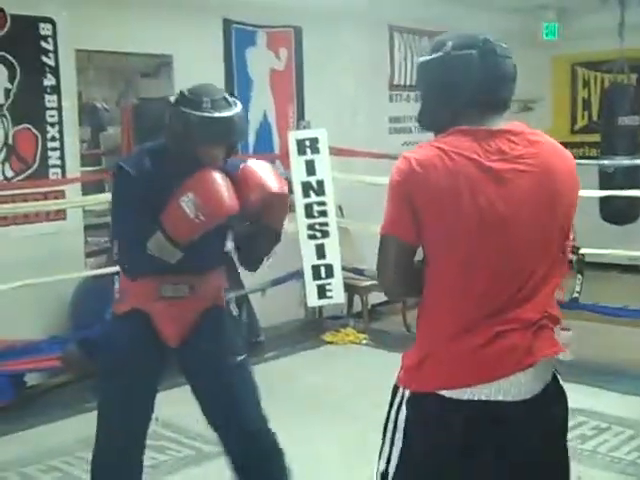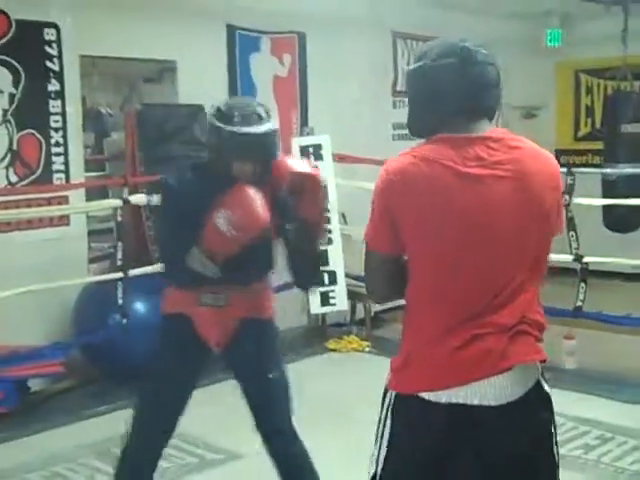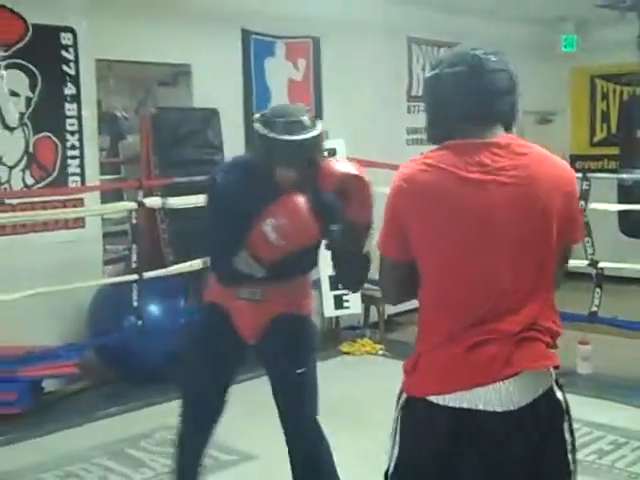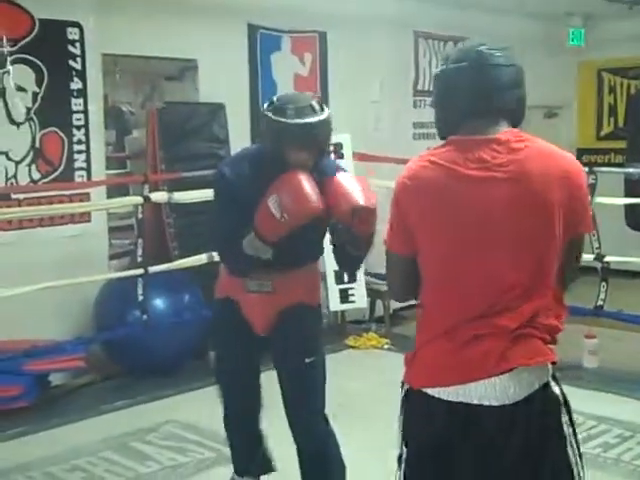
dt=0.2s
person 1, frame 1
left shoulder: (421, 168)
right shoulder: (559, 161)
left elbow: (393, 283)
right elbow: (542, 262)
left hip: (443, 385)
right hip: (532, 379)
person 1, frame 2
left shoulder: (402, 175)
right shoulder: (542, 168)
left elbow: (380, 287)
right elbow: (530, 268)
left hip: (428, 388)
right hip: (517, 383)
person 1, frame 3
left shoulder: (413, 181)
right shoulder: (555, 175)
left elbow: (393, 290)
right elbow: (551, 275)
left hip: (437, 391)
right hip: (527, 389)
person 1, frame 4
left shoulder: (416, 178)
right shoulder: (561, 170)
left elbow: (400, 287)
right elbow: (565, 276)
left hip: (436, 384)
right hip: (524, 384)
person 2, frame 1
left shoulder: (236, 176)
right shoulder: (137, 173)
left elbow: (250, 259)
right elbow: (133, 264)
left wrist: (268, 225)
right wrist: (178, 228)
left hip: (206, 304)
right hip: (143, 308)
left knee: (245, 423)
right knee: (119, 429)
person 2, frame 2
left shoulder: (282, 190)
right shoulder: (182, 185)
left elbow: (304, 278)
right elbow: (178, 274)
left wrist: (309, 224)
right wrist: (216, 245)
left hip: (250, 313)
right hip: (188, 311)
left knee: (277, 426)
right knee: (152, 423)
person 2, frame 3
left shoulder: (325, 190)
right shoulder: (227, 182)
left elbow: (351, 279)
right elbow: (226, 271)
left wrist: (355, 225)
right wrist: (263, 248)
left hip: (287, 308)
right hip: (227, 303)
left knee: (300, 421)
right knee: (199, 402)
person 2, frame 4
left shoulder: (331, 177)
right shoulder: (235, 173)
left elbow: (349, 262)
right elbow: (233, 260)
left wrist: (358, 232)
right wrist: (269, 227)
left hip: (297, 300)
right hip: (239, 298)
left knee: (307, 413)
right knee: (238, 397)
